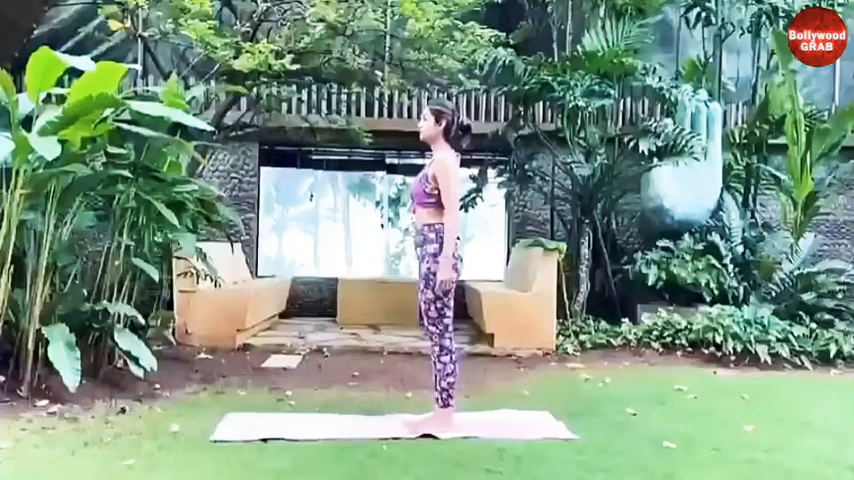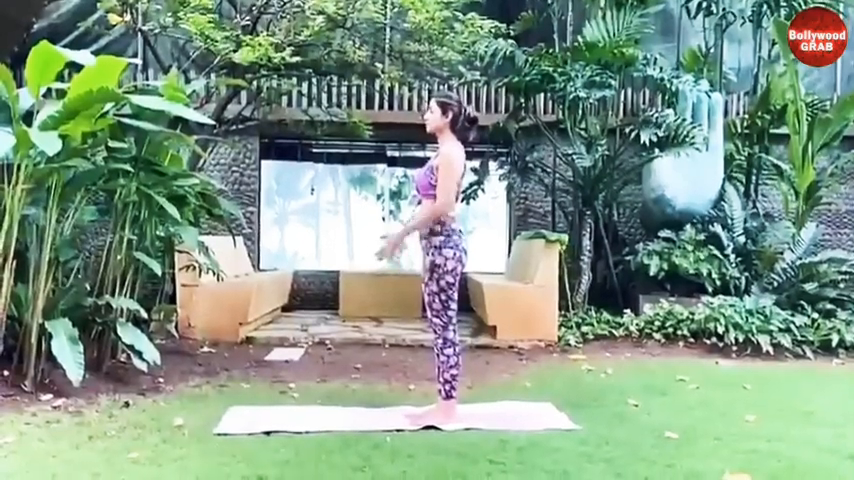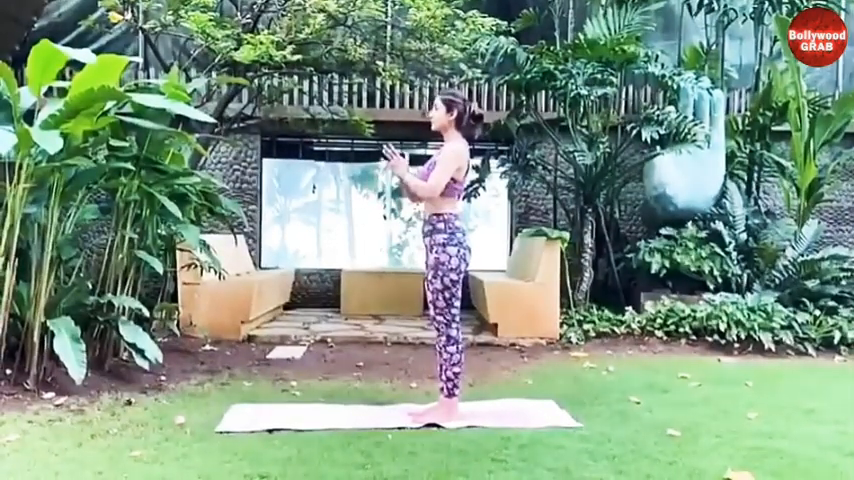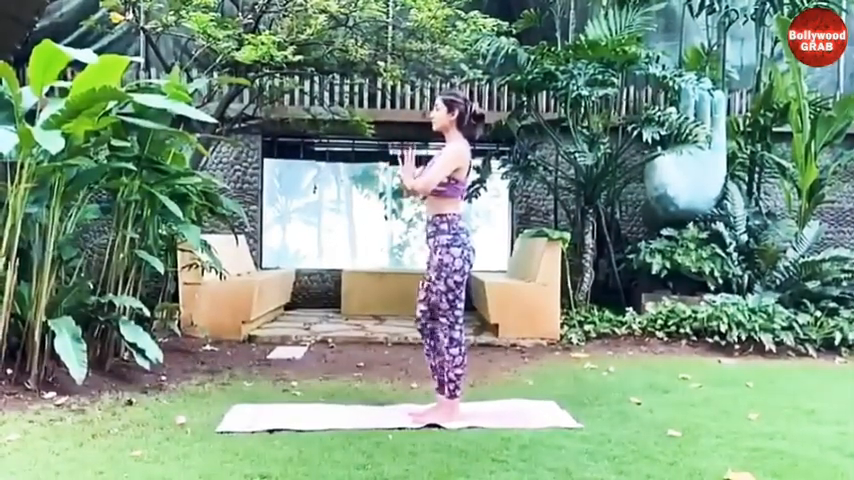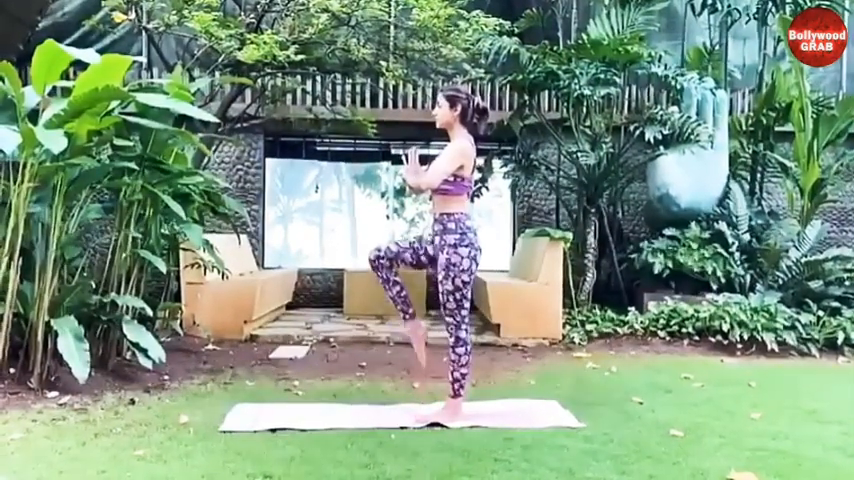
dt=1s
person 1, frame 1
left shoulder: (444, 160)
right shoulder: (438, 159)
left elbow: (452, 213)
left wrist: (447, 261)
left hip: (437, 249)
right hip: (429, 248)
left knee: (441, 333)
right knee: (436, 332)
left ankle: (444, 416)
right ankle: (442, 411)
person 1, frame 2
left shoulder: (450, 152)
right shoulder: (444, 152)
left elbow: (441, 207)
left wrist: (400, 235)
right wrist: (402, 234)
left hip: (443, 242)
right hip: (436, 242)
left knee: (444, 326)
right knee: (440, 325)
left ankle: (447, 408)
right ankle: (444, 403)
person 1, frame 3
left shoulder: (456, 148)
right shoulder: (447, 150)
left elbow: (430, 191)
right elbow: (416, 195)
left wrist: (404, 172)
right wrist: (402, 173)
left hip: (447, 238)
right hip: (438, 237)
left knee: (447, 322)
right knee: (442, 322)
left ankle: (450, 405)
right ankle: (446, 400)
person 1, frame 4
left shoulder: (457, 149)
right shoulder: (449, 149)
left elbow: (423, 186)
right elbow: (416, 188)
left wrist: (409, 177)
right wrist: (409, 176)
left hip: (450, 240)
right hip: (440, 239)
left knee: (450, 322)
right knee: (426, 319)
left ankle: (450, 405)
right ankle: (443, 398)
person 1, frame 5
left shoulder: (461, 145)
right shoulder: (454, 146)
left elbow: (426, 183)
right elbow: (427, 183)
left wrist: (411, 176)
right wrist: (415, 176)
left hip: (457, 237)
right hip: (442, 235)
left knee: (456, 321)
right knee: (381, 256)
left ankle: (454, 405)
right ankle: (412, 323)
